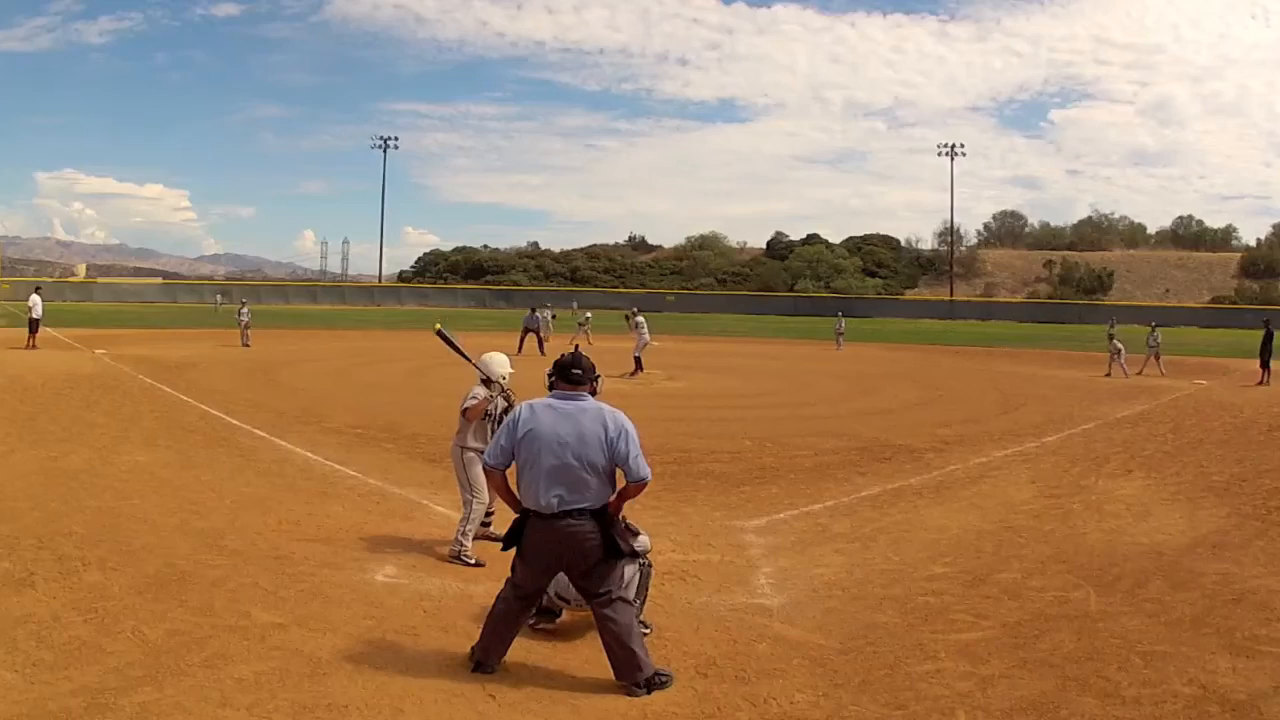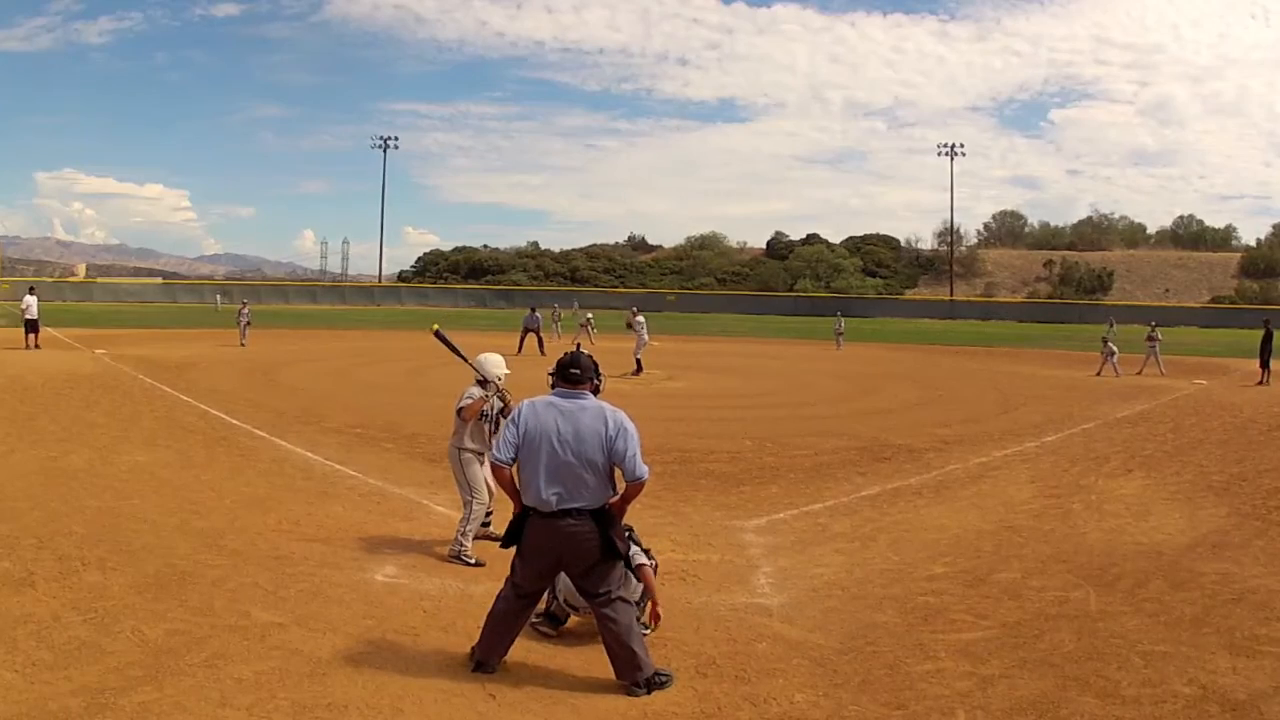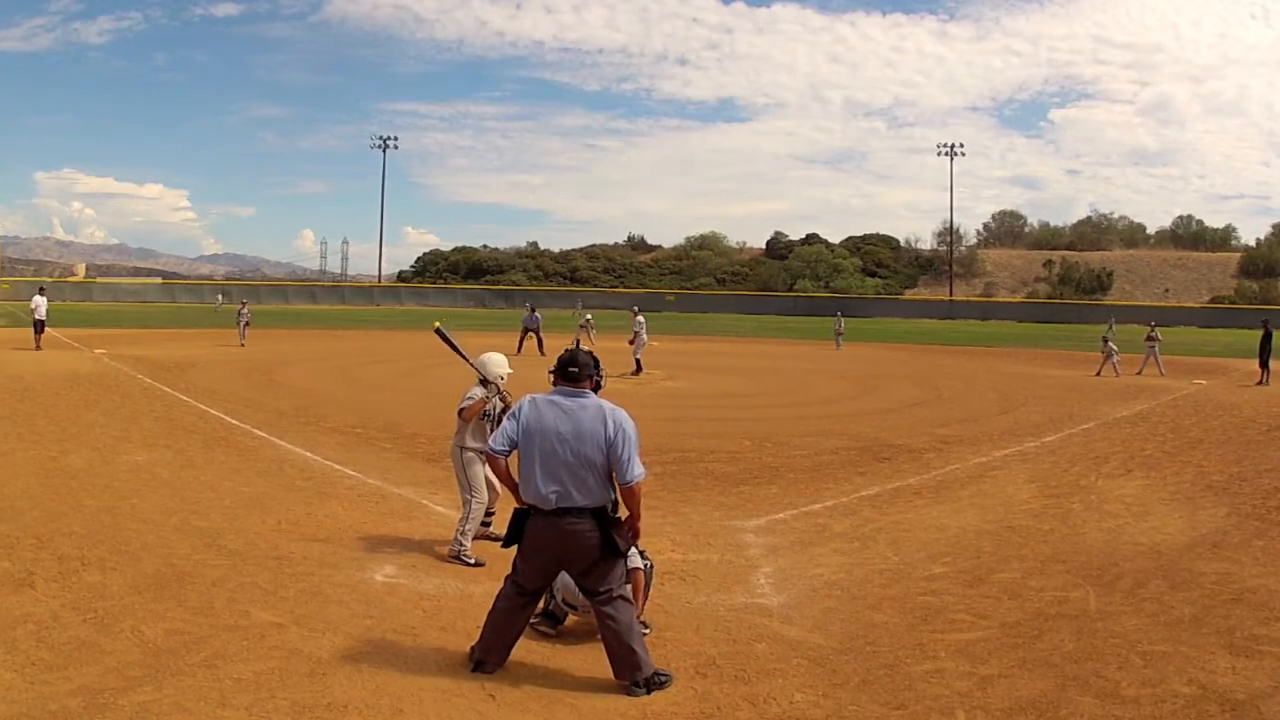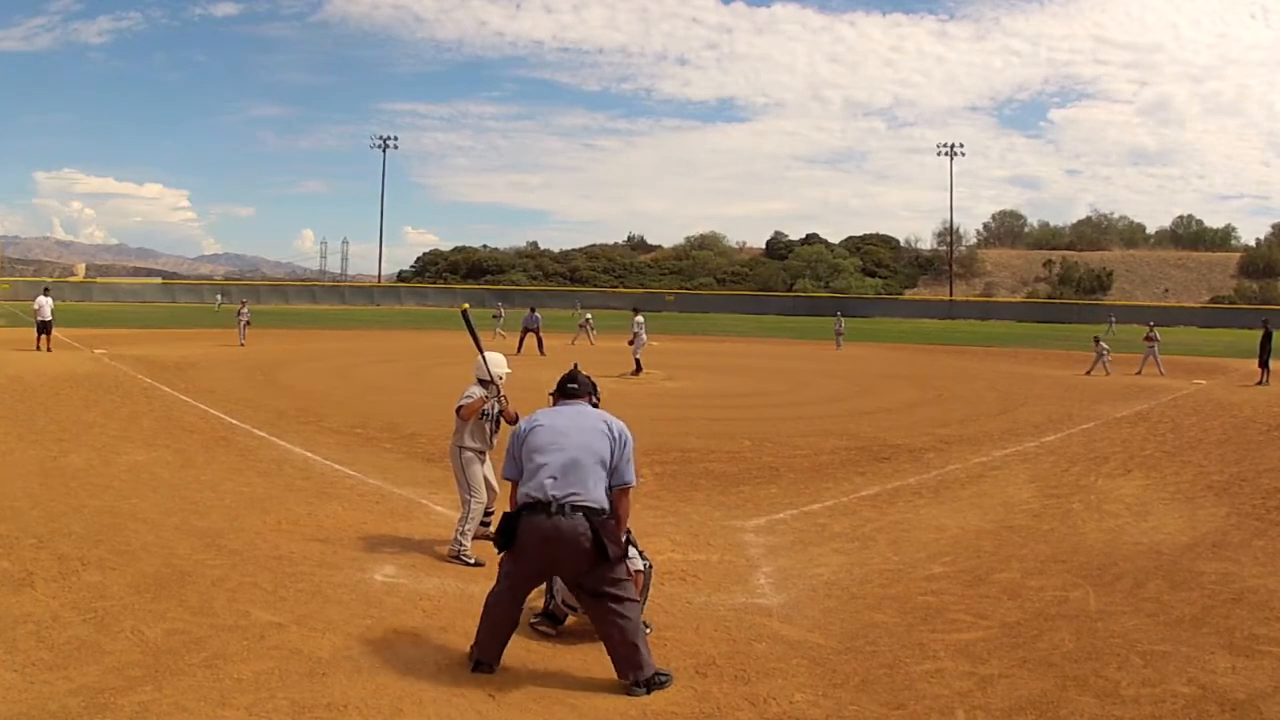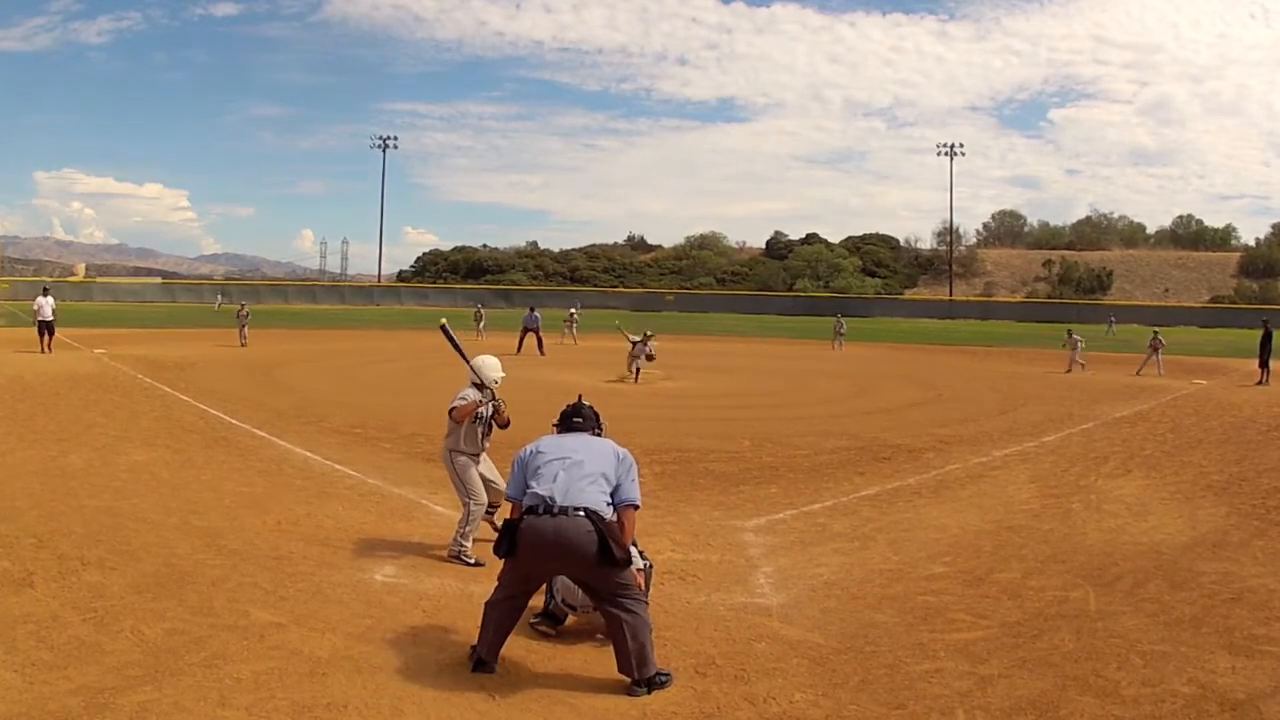
dt=1s
person 1, frame 1
left shoulder: (524, 414)
right shoulder: (613, 419)
left elbow: (492, 467)
right elbow: (640, 479)
left wrist: (517, 506)
right wrist: (618, 501)
left hip: (538, 528)
right hip: (591, 530)
left knee: (517, 595)
right knee: (610, 602)
left ankle: (485, 656)
right ankle: (640, 676)
person 1, frame 2
left shoulder: (526, 411)
right shoulder: (613, 418)
left elbow: (499, 463)
right elbow: (637, 477)
left wrist: (517, 500)
right wrist: (622, 503)
left hip: (538, 526)
right hip: (590, 528)
left knee: (517, 594)
right knee: (610, 601)
left ankle: (485, 656)
right ankle: (640, 675)
person 1, frame 3
left shoulder: (527, 408)
right shoulder: (614, 417)
left elbow: (495, 452)
right elbow: (630, 481)
left wrist: (515, 490)
right wrist: (635, 518)
left hip: (539, 525)
right hip: (591, 528)
left knee: (518, 592)
right knee: (611, 600)
left ankle: (486, 656)
right ankle: (640, 675)
person 1, frame 4
left shoulder: (530, 423)
right shoulder: (614, 427)
left elbow: (515, 487)
right elbow: (622, 493)
right wrist: (616, 544)
left hip: (532, 522)
right hip: (584, 526)
left knee: (508, 591)
right knee: (617, 600)
person 1, frame 5
left shoulder: (533, 448)
right shoulder: (617, 453)
left elbow: (516, 508)
right elbow: (626, 514)
left wrist: (514, 554)
right wrist: (621, 561)
left hip: (534, 529)
right hip: (586, 531)
left knee: (508, 591)
right knee: (627, 597)
person 2, frame 1
left shoulder: (498, 395)
right shoulder: (478, 393)
right elbow: (469, 415)
left wrist: (511, 404)
right wrist: (491, 396)
left hip: (483, 452)
right hip: (468, 452)
left knee: (490, 492)
right knee: (477, 499)
left ankle: (482, 529)
right ankle: (459, 550)
person 2, frame 2
left shoulder: (493, 395)
right shoulder: (473, 393)
left elbow: (511, 419)
right elbow: (464, 415)
left wrist: (507, 404)
right wrist: (487, 396)
left hip: (480, 453)
right hip: (465, 453)
left knee: (489, 493)
right knee: (477, 500)
left ankle: (482, 529)
right ankle: (459, 549)
person 2, frame 3
left shoulder: (497, 394)
right shoulder: (476, 393)
right elbow: (465, 415)
left wrist: (509, 405)
right wrist: (487, 397)
left hip: (483, 452)
right hip: (467, 452)
left knee: (493, 492)
right knee: (477, 499)
left ankle: (482, 529)
right ankle: (459, 549)
person 2, frame 4
left shoulder: (496, 394)
right shoulder: (474, 392)
left elbow: (513, 420)
right elbow: (463, 413)
left wrist: (505, 407)
right wrist: (486, 397)
left hip: (481, 452)
right hip: (466, 452)
left knee: (491, 492)
right knee: (476, 499)
left ankle: (482, 529)
right ankle: (459, 549)
person 2, frame 5
left shoulder: (488, 398)
right shoulder: (468, 396)
left elbow: (503, 424)
right elbow: (455, 416)
left wrist: (500, 410)
right wrist: (482, 401)
left hip: (477, 454)
right hip: (459, 455)
left knee: (498, 488)
right knee: (476, 502)
left ankle: (489, 515)
right ankle: (459, 550)
